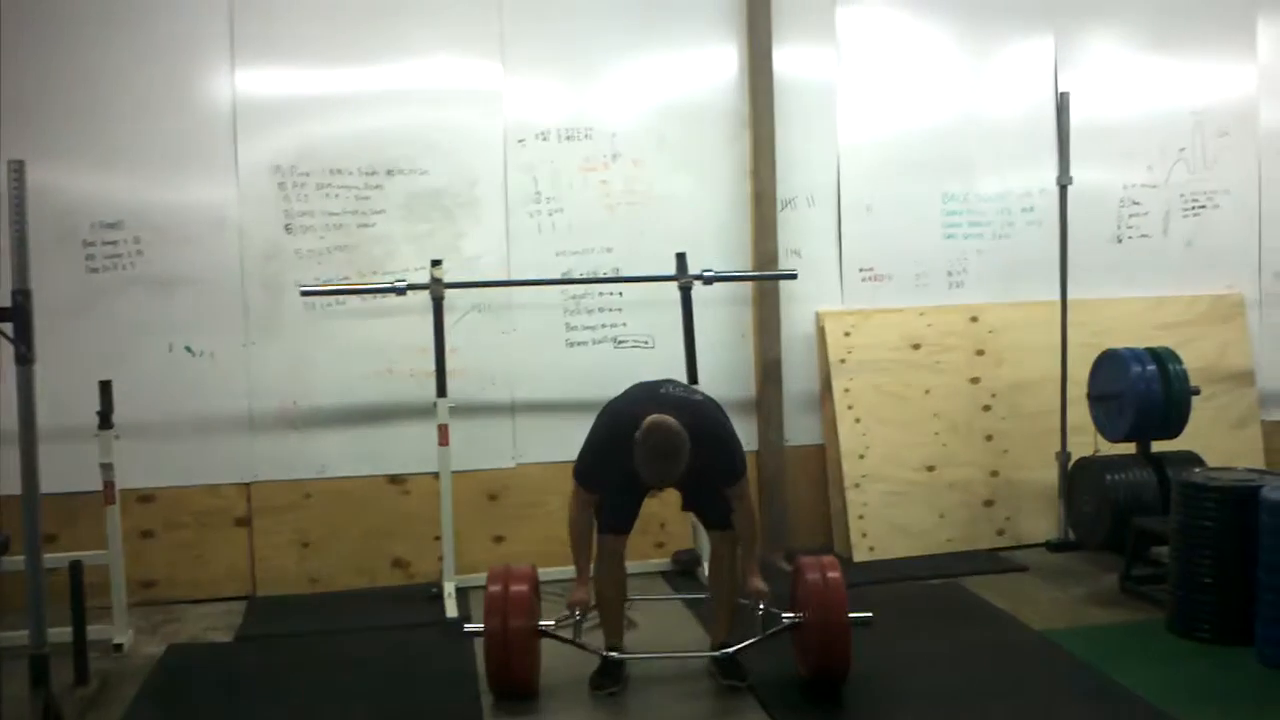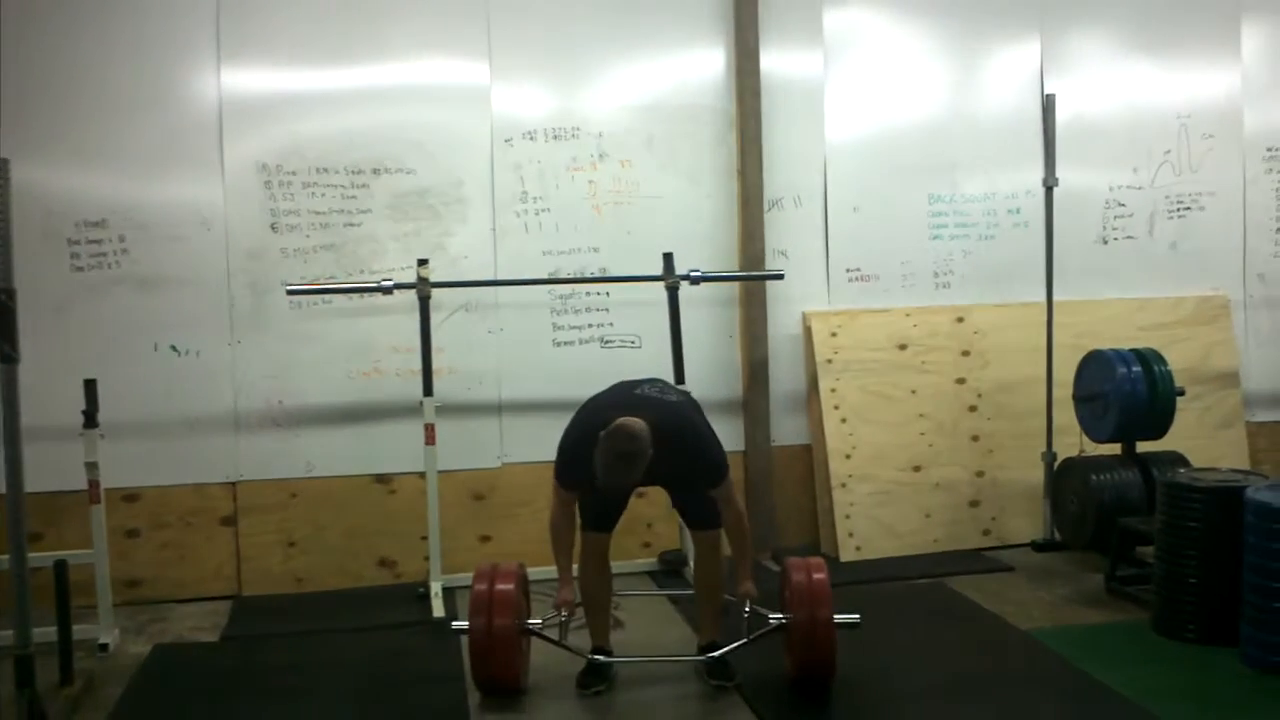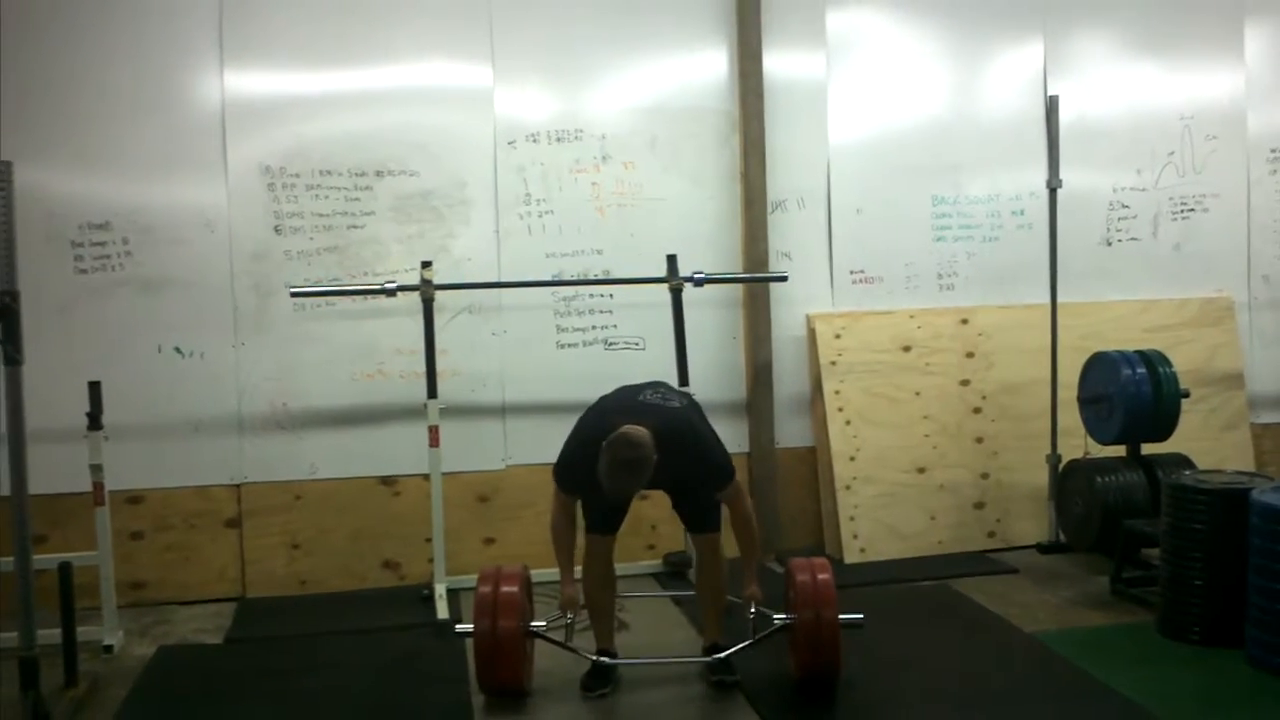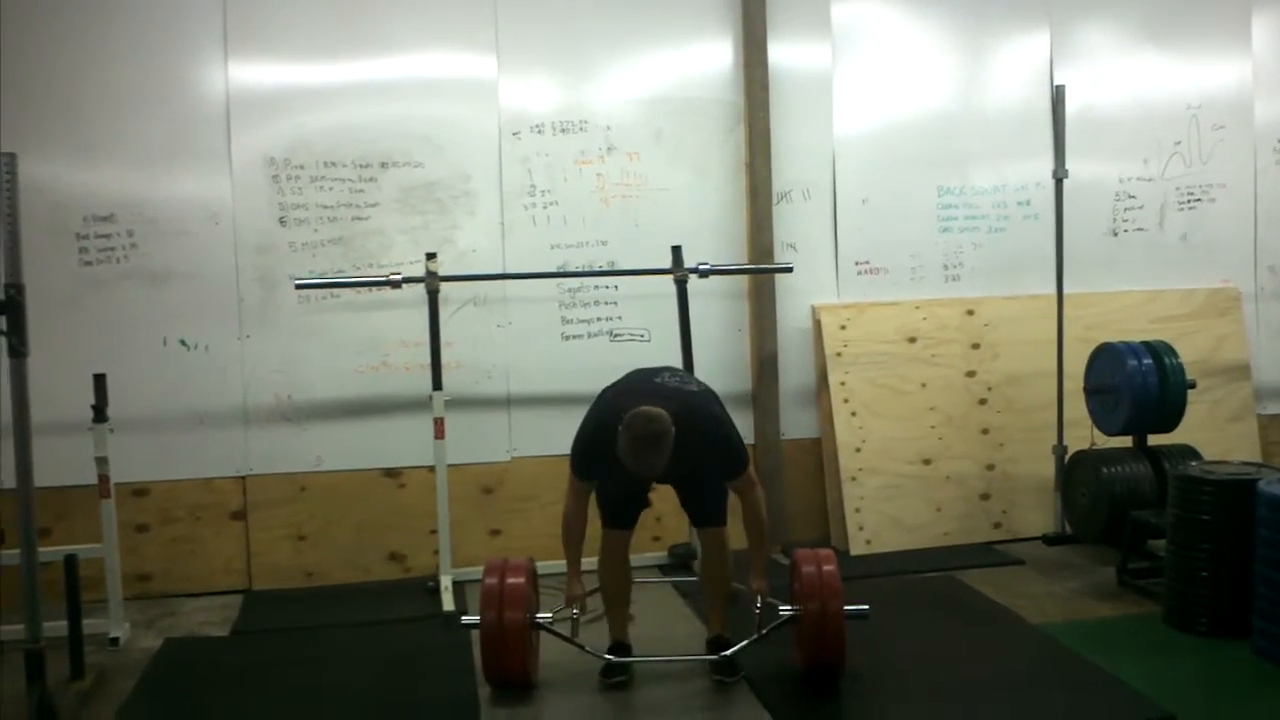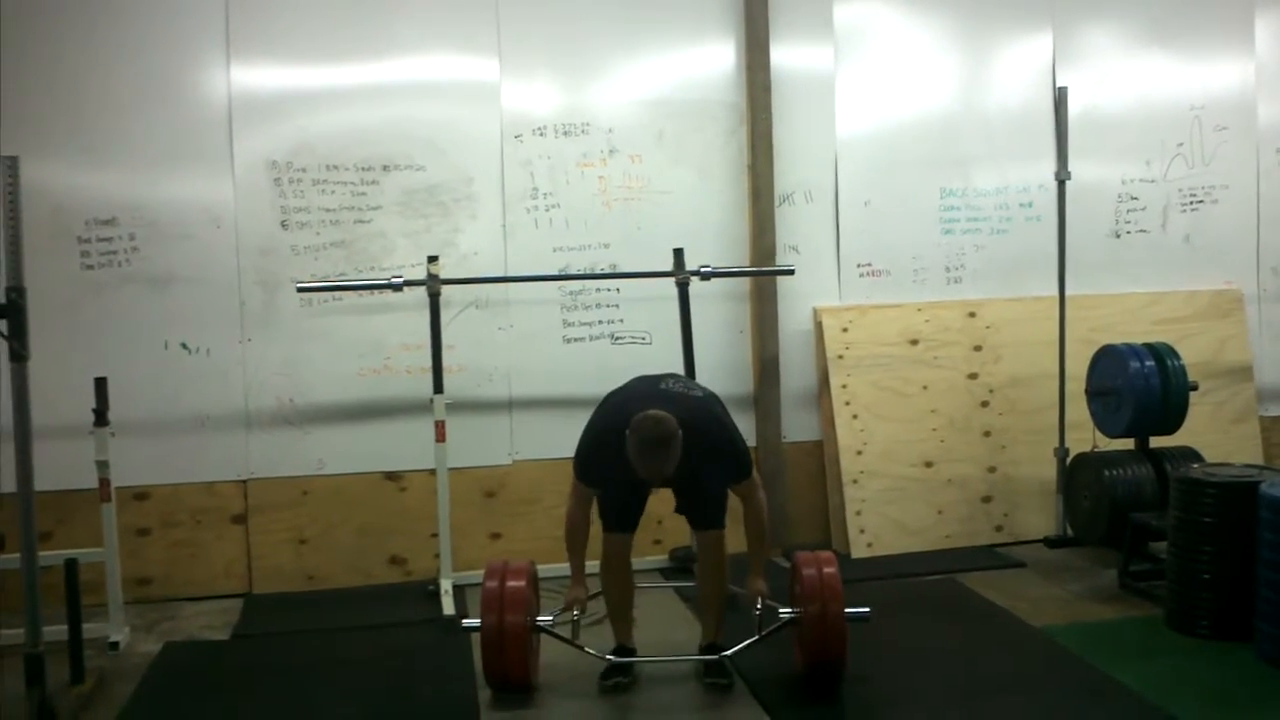
dt=0.4s
person 1, frame 1
left shoulder: (715, 432)
right shoulder: (608, 434)
left elbow: (740, 500)
right elbow: (581, 503)
left wrist: (752, 572)
right wrist: (582, 581)
left hip: (701, 461)
right hip: (622, 464)
left knee: (726, 538)
right knee: (609, 546)
left ankle: (721, 650)
right ankle: (613, 656)
person 1, frame 2
left shoulder: (691, 435)
right shoulder: (580, 436)
left elbow: (728, 502)
right elbow: (563, 505)
left wrist: (744, 576)
right wrist: (565, 582)
left hip: (680, 459)
right hip: (605, 456)
left knee: (709, 540)
right knee: (593, 544)
left ankle: (709, 648)
right ankle: (600, 654)
person 1, frame 3
left shoulder: (694, 442)
right shoulder: (583, 444)
left elbow: (738, 501)
right elbow: (563, 508)
left wrist: (751, 578)
right wrist: (567, 582)
left hip: (683, 461)
left knee: (709, 542)
right knee: (597, 547)
left ankle: (713, 649)
right ankle: (605, 656)
person 1, frame 4
left shoulder: (711, 427)
right shoulder: (597, 429)
left elbow: (750, 491)
right elbow: (577, 497)
left wrist: (758, 571)
right wrist: (573, 577)
left hip: (698, 456)
left knee: (714, 537)
right knee: (614, 540)
left ankle: (717, 641)
right ankle: (619, 646)
person 1, frame 5
left shoulder: (716, 432)
right shoulder: (602, 435)
left elbow: (752, 495)
right elbow: (579, 503)
left wrist: (756, 573)
right wrist: (577, 580)
left hip: (700, 459)
left knee: (711, 541)
right knee: (615, 545)
left ankle: (710, 647)
right ankle: (623, 649)
